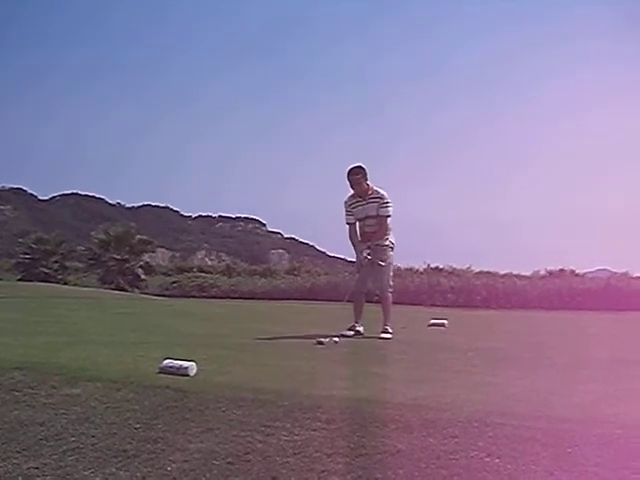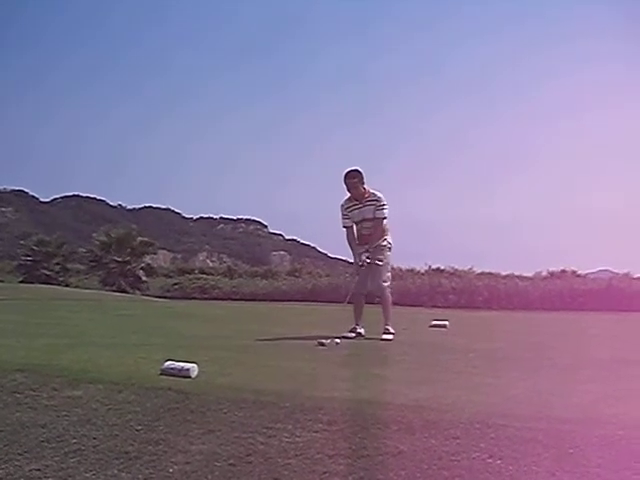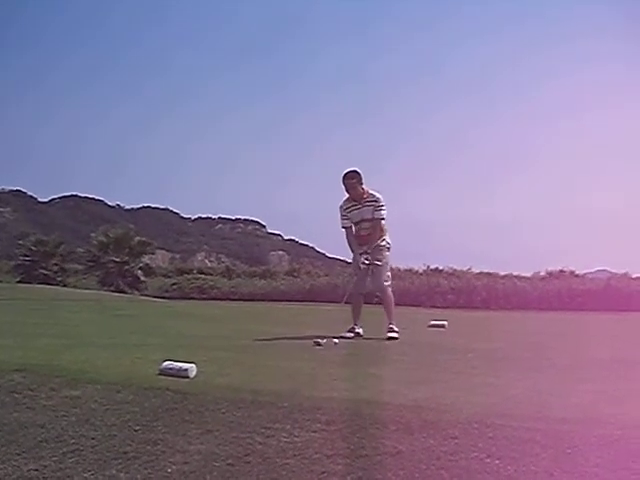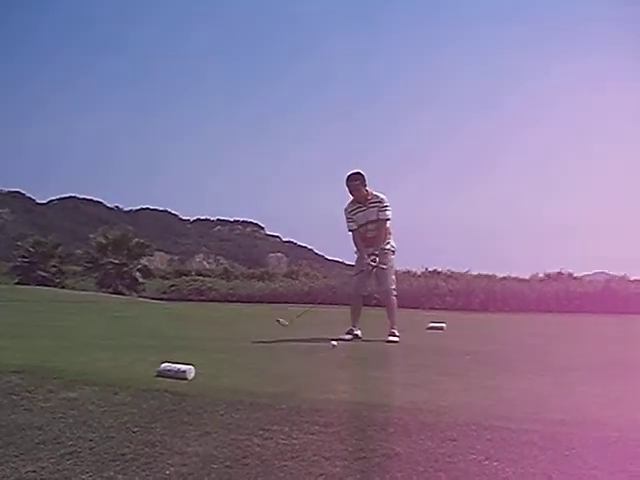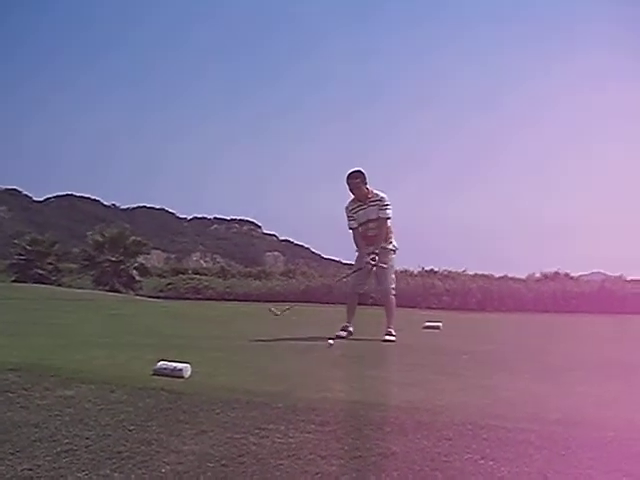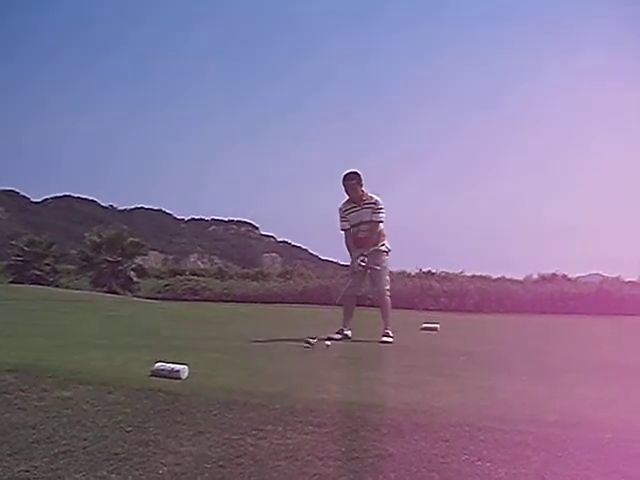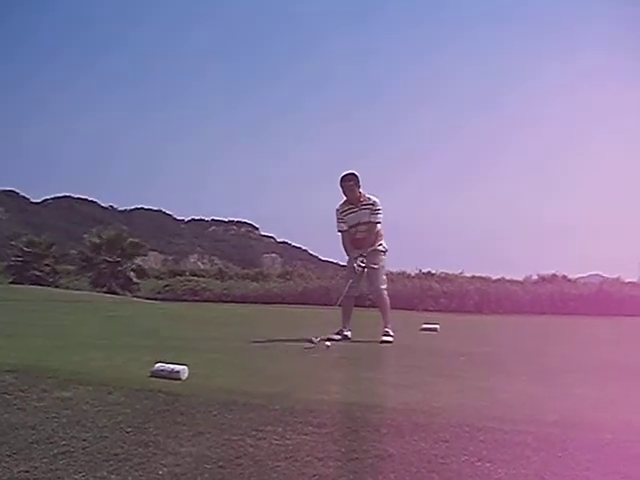
dt=0.2s
person 1, frame 1
left shoulder: (381, 197)
right shoulder: (349, 202)
left elbow: (382, 226)
right elbow: (352, 229)
left wrist: (370, 247)
right wrist: (359, 250)
left hip: (382, 244)
right hip: (363, 246)
left knee: (384, 286)
right knee: (359, 286)
left ankle: (387, 326)
right ankle: (357, 324)
person 1, frame 2
left shoulder: (378, 199)
right shoulder: (346, 206)
left elbow: (378, 228)
right elbow: (350, 233)
left wrist: (368, 250)
right wrist: (357, 253)
left hip: (380, 245)
right hip: (361, 248)
left knee: (382, 285)
right knee: (358, 288)
left ankle: (388, 326)
right ankle: (357, 326)
person 1, frame 3
left shoulder: (376, 199)
right shoulder: (345, 207)
left elbow: (377, 228)
right elbow: (349, 233)
left wrist: (368, 251)
right wrist: (357, 254)
left hip: (378, 245)
right hip: (360, 249)
left knee: (383, 285)
right knee: (357, 288)
left ankle: (392, 325)
right ankle: (356, 326)
person 1, frame 4
left shoulder: (380, 200)
right shoulder: (349, 209)
left elbow: (382, 229)
right elbow: (356, 235)
left wrist: (376, 252)
right wrist: (365, 255)
left hip: (383, 248)
right hip: (364, 251)
left knee: (388, 289)
right knee: (357, 290)
left ankle: (393, 330)
right ankle: (354, 328)
person 1, frame 5
left shoulder: (381, 199)
right shoulder: (350, 207)
left elbow: (383, 228)
right elbow: (356, 234)
left wrist: (375, 251)
right wrist: (365, 253)
left hip: (384, 248)
right hip: (365, 250)
left knee: (387, 289)
right knee: (354, 287)
left ankle: (390, 329)
right ankle: (348, 325)
person 1, frame 6
left shoulder: (375, 202)
right shoulder: (344, 208)
left elbow: (374, 231)
right elbow: (348, 235)
left wrist: (365, 253)
right wrist: (355, 256)
left hip: (377, 249)
right hip: (357, 251)
left knee: (382, 290)
right knee: (350, 289)
left ankle: (387, 330)
right ankle: (345, 328)
person 1, frame 7
left shoulder: (373, 203)
right shoulder: (341, 210)
left elbow: (372, 232)
right elbow: (345, 237)
left wrist: (364, 254)
right wrist: (353, 257)
left hip: (374, 249)
right hip: (355, 253)
left knee: (379, 289)
right knee: (348, 290)
left ankle: (387, 329)
right ankle: (345, 329)
